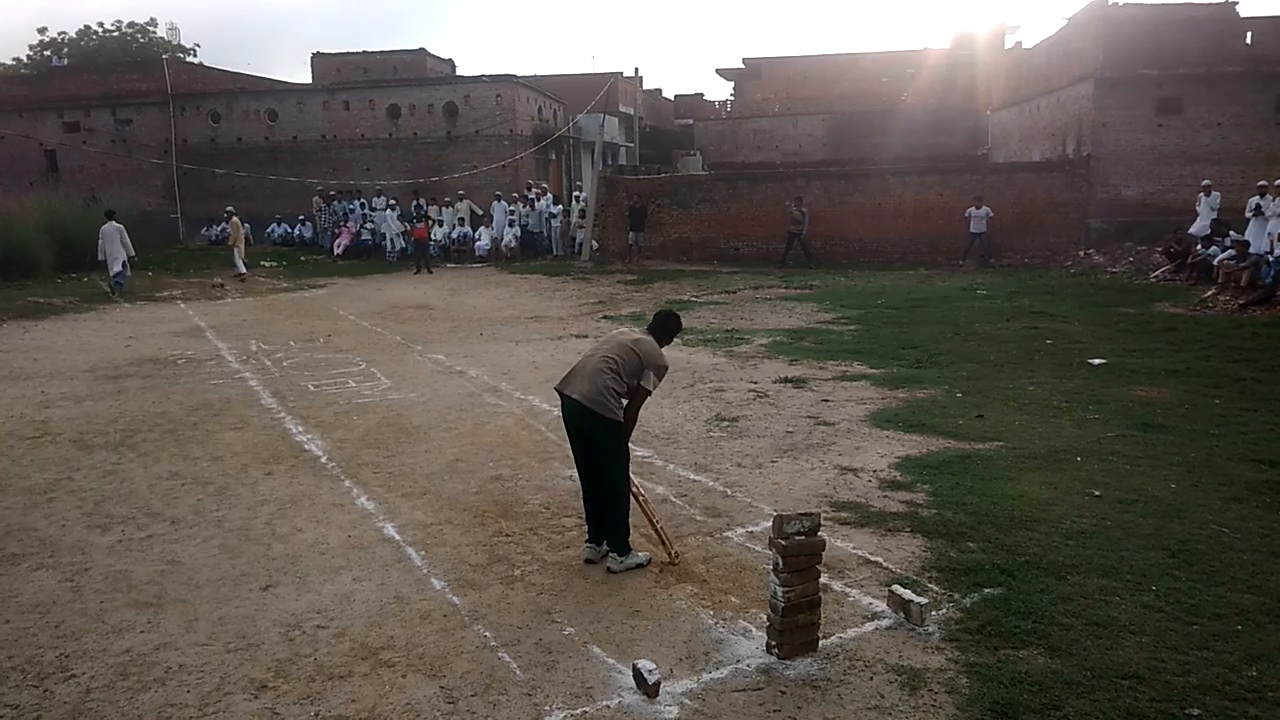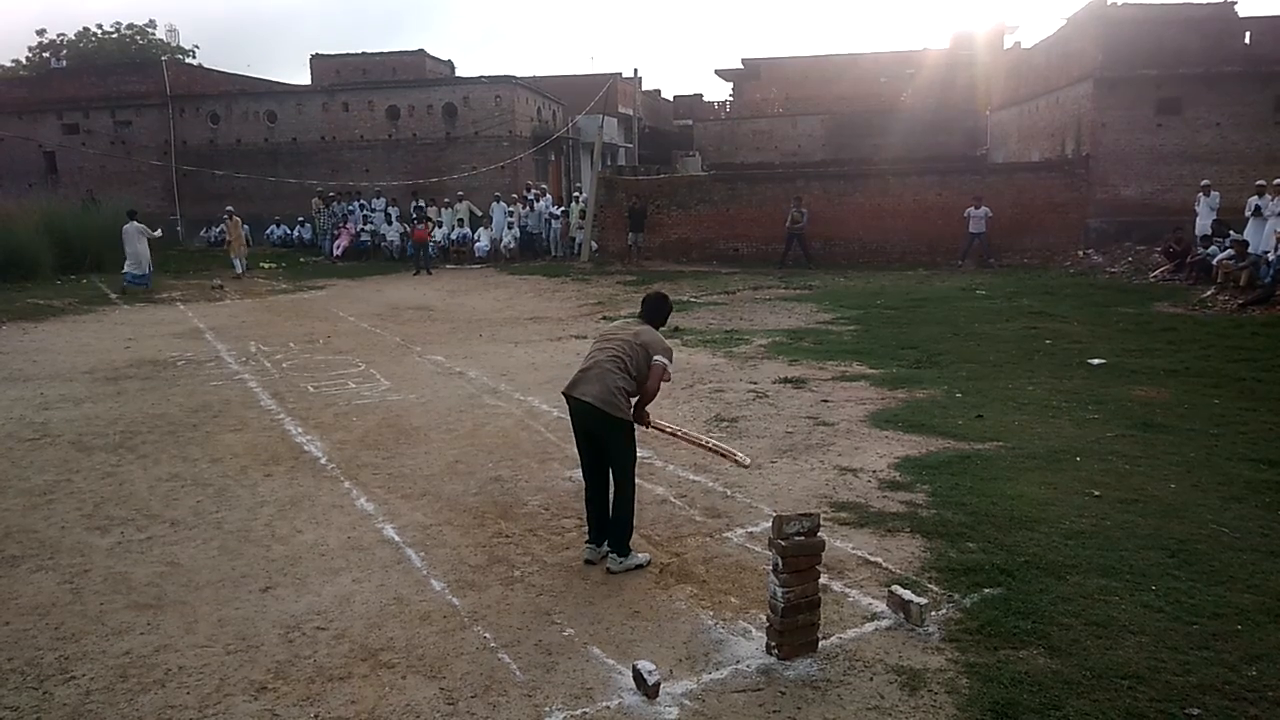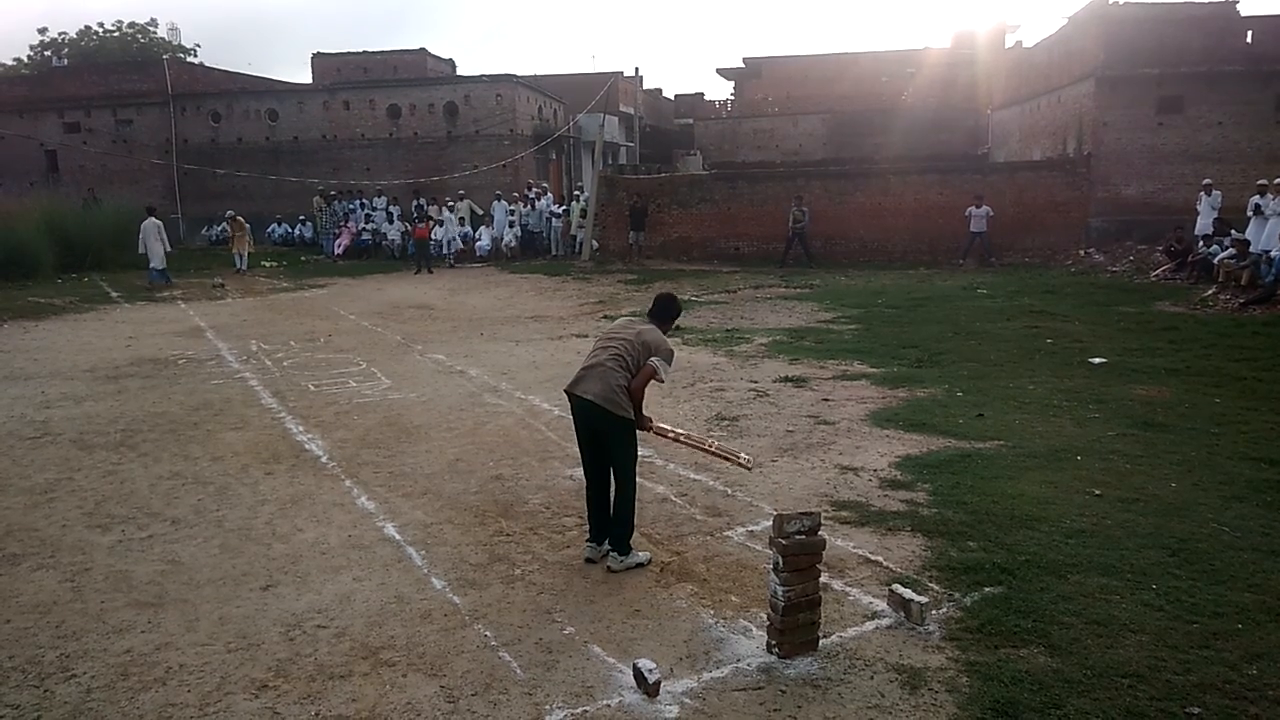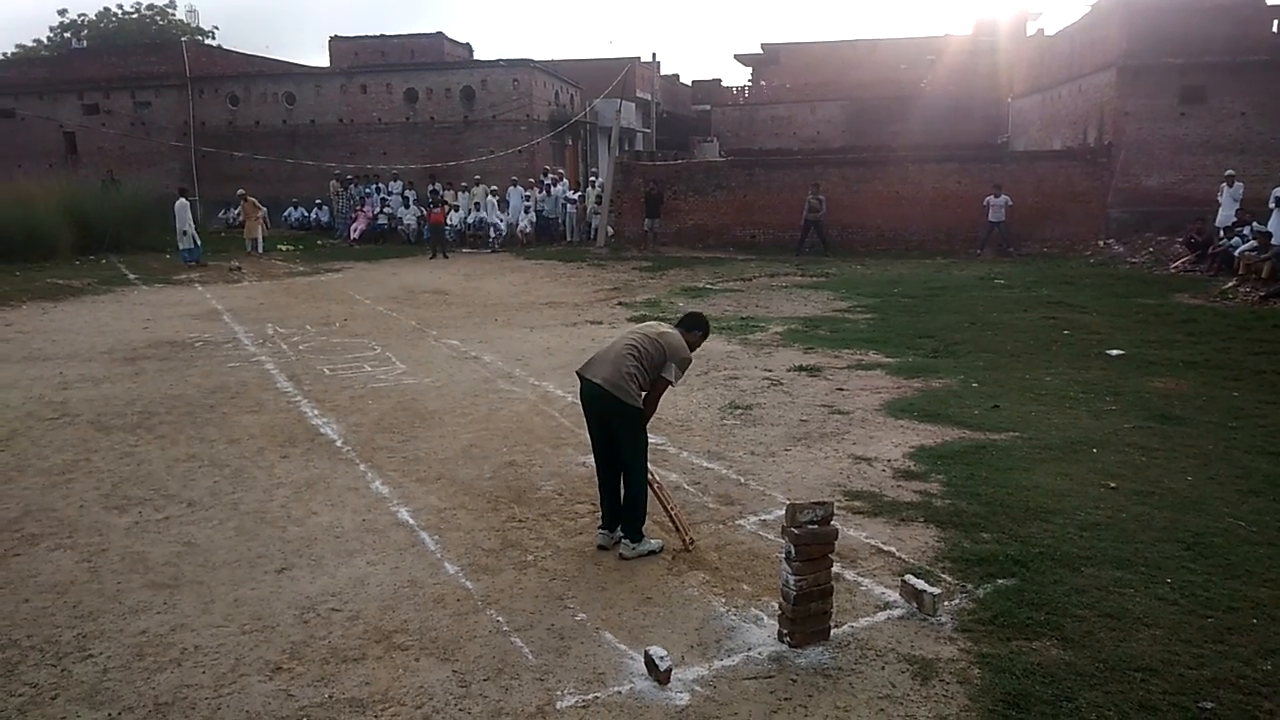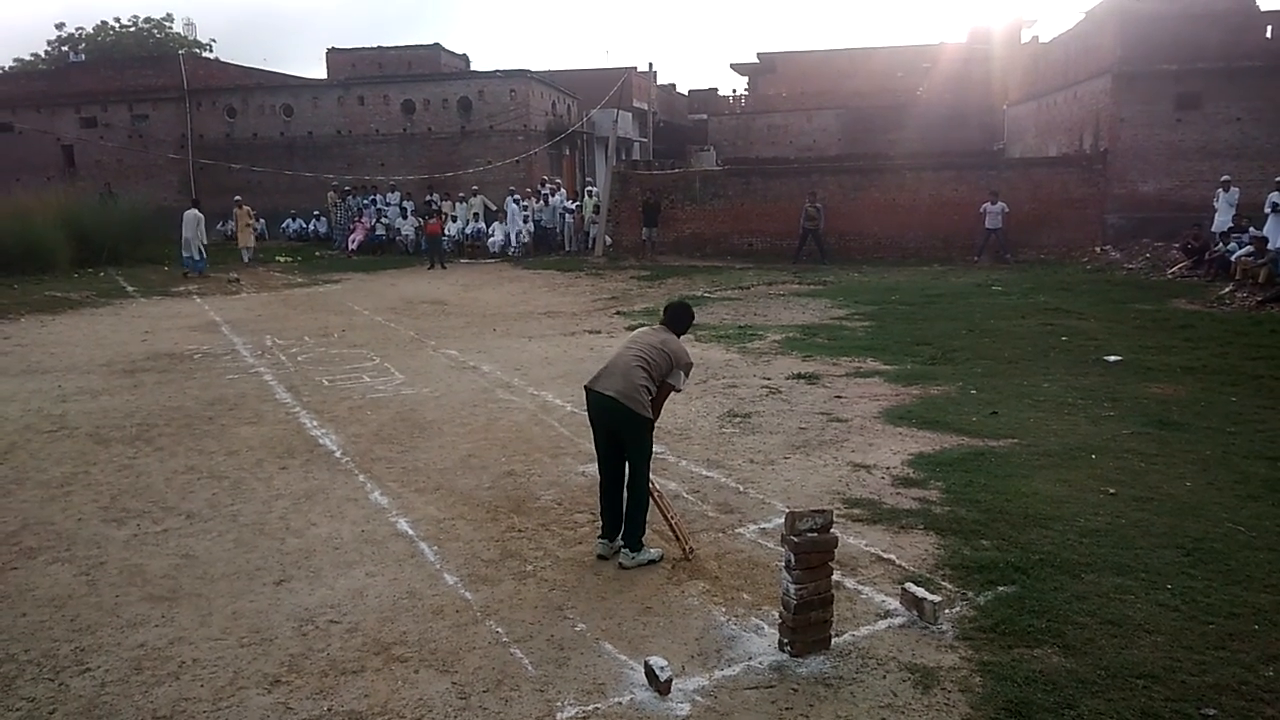
dt=0.5s
person 1, frame 1
left shoulder: (623, 333)
right shoulder: (657, 360)
right elbow: (632, 408)
right wrist: (621, 442)
left hip: (569, 396)
right hip: (599, 406)
left knee: (590, 479)
right knee: (617, 484)
left ankle: (595, 544)
right ankle: (619, 553)
person 1, frame 2
left shoulder: (615, 327)
right shoulder: (660, 346)
right elbow: (651, 387)
left wrist: (630, 407)
right wrist: (638, 410)
left hip: (577, 398)
right hip: (609, 408)
left knee: (594, 479)
right knee: (623, 484)
left ankle: (595, 544)
right ankle: (619, 554)
person 1, frame 3
left shoulder: (622, 323)
right shoulder: (662, 346)
right elbow: (635, 387)
left wrist: (632, 415)
right wrist: (639, 417)
left hip: (578, 396)
right hip: (610, 406)
left knee: (595, 477)
right knee: (624, 482)
left ankle: (595, 543)
right ankle: (620, 553)
person 1, frame 4
left shoulder: (652, 327)
right shoulder: (682, 353)
right elbow: (652, 397)
left wrist: (633, 429)
right wrist: (637, 429)
left hip: (589, 381)
right hip: (618, 392)
left knee: (607, 465)
right knee: (635, 469)
left ankle: (608, 530)
right ankle: (632, 540)
person 1, frame 5
left shoulder: (640, 333)
right shoulder: (682, 357)
right elbow: (657, 402)
left wrist: (641, 428)
right wrist: (645, 428)
left hip: (596, 394)
right hip: (630, 405)
left knee: (609, 473)
right knee: (638, 479)
left ankle: (607, 539)
right ankle: (632, 549)
